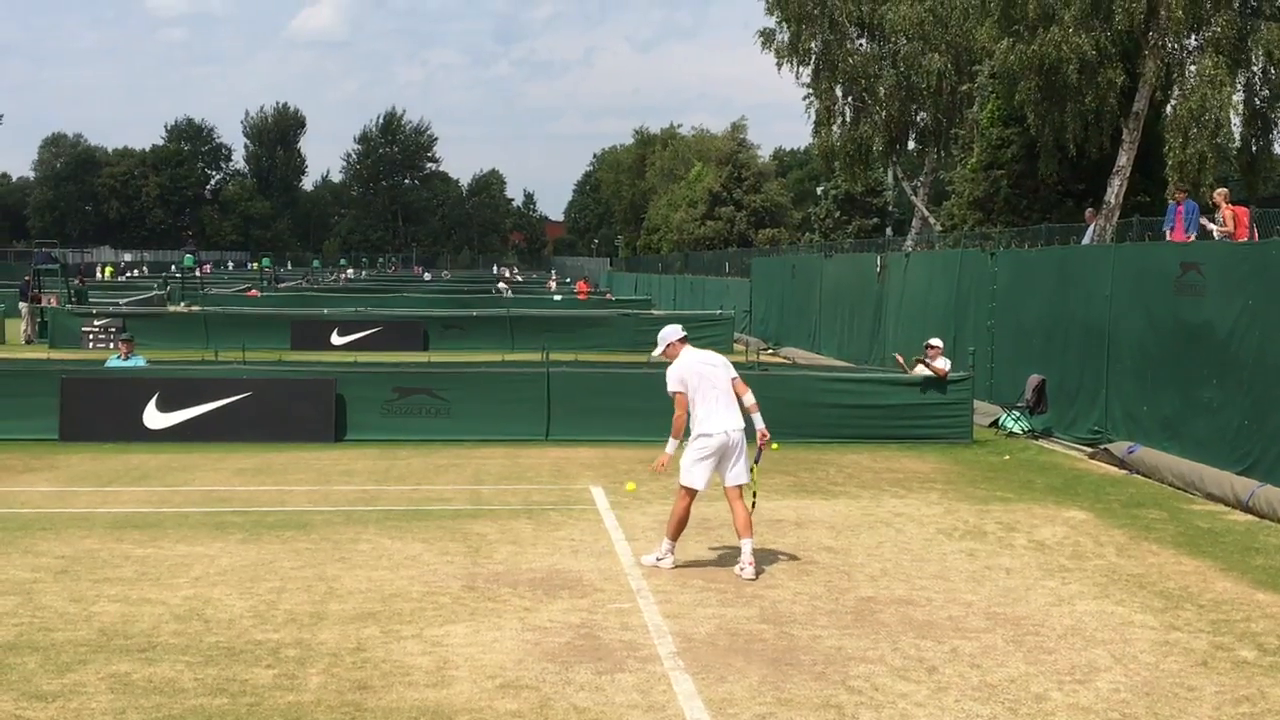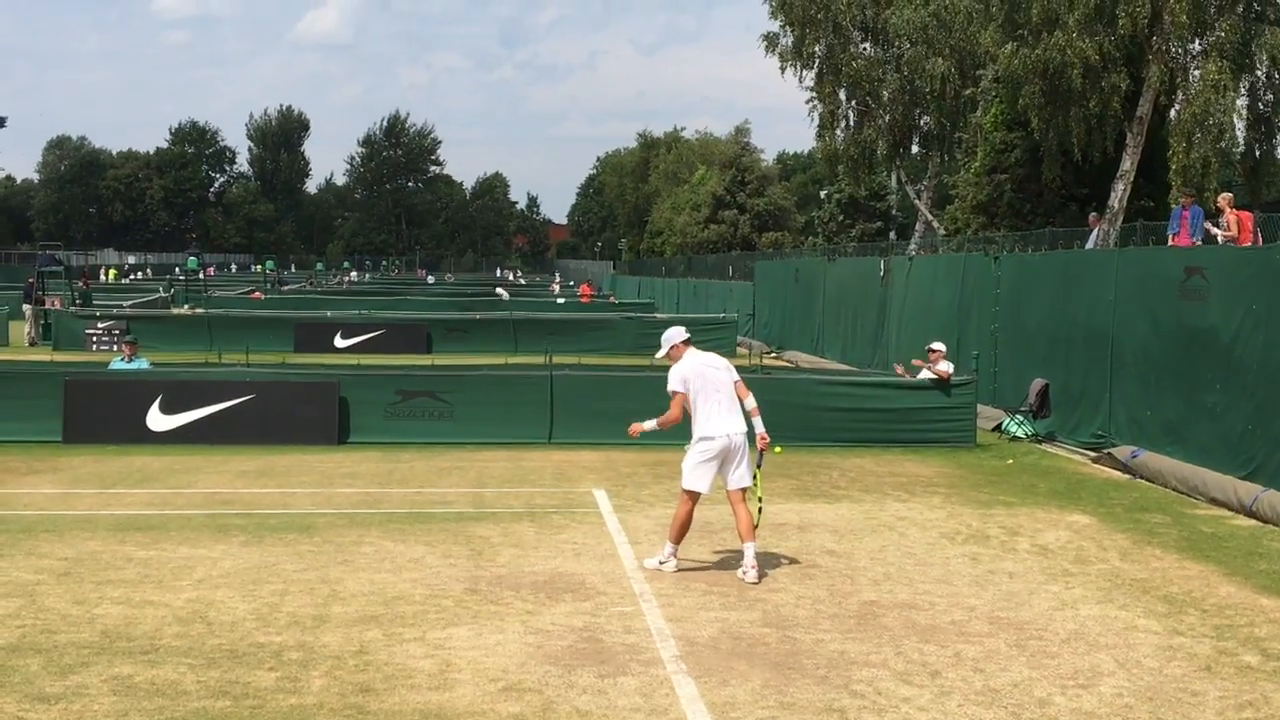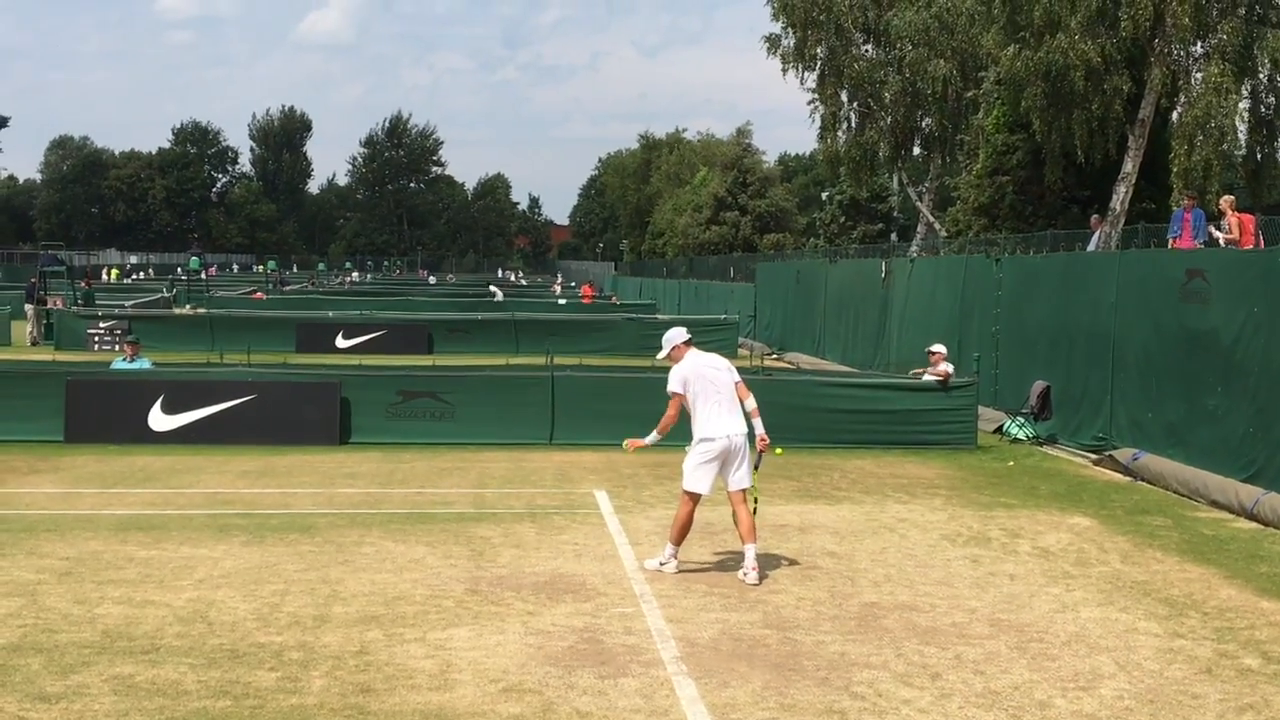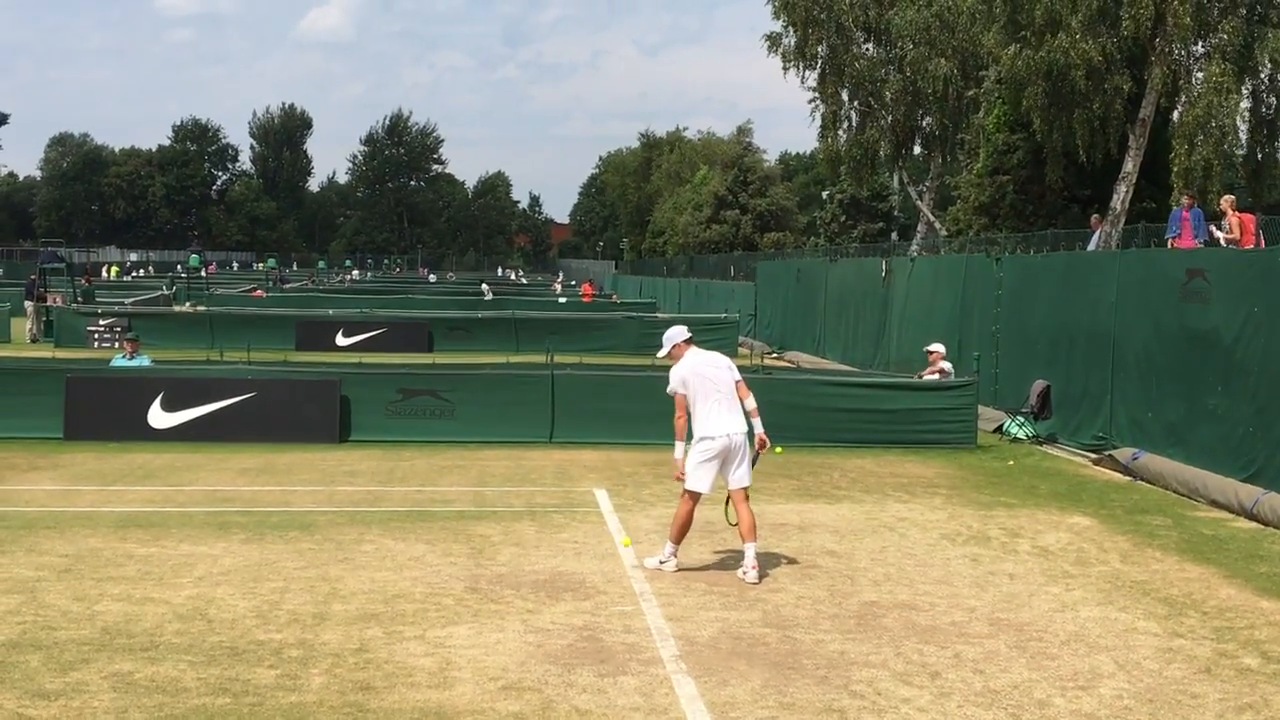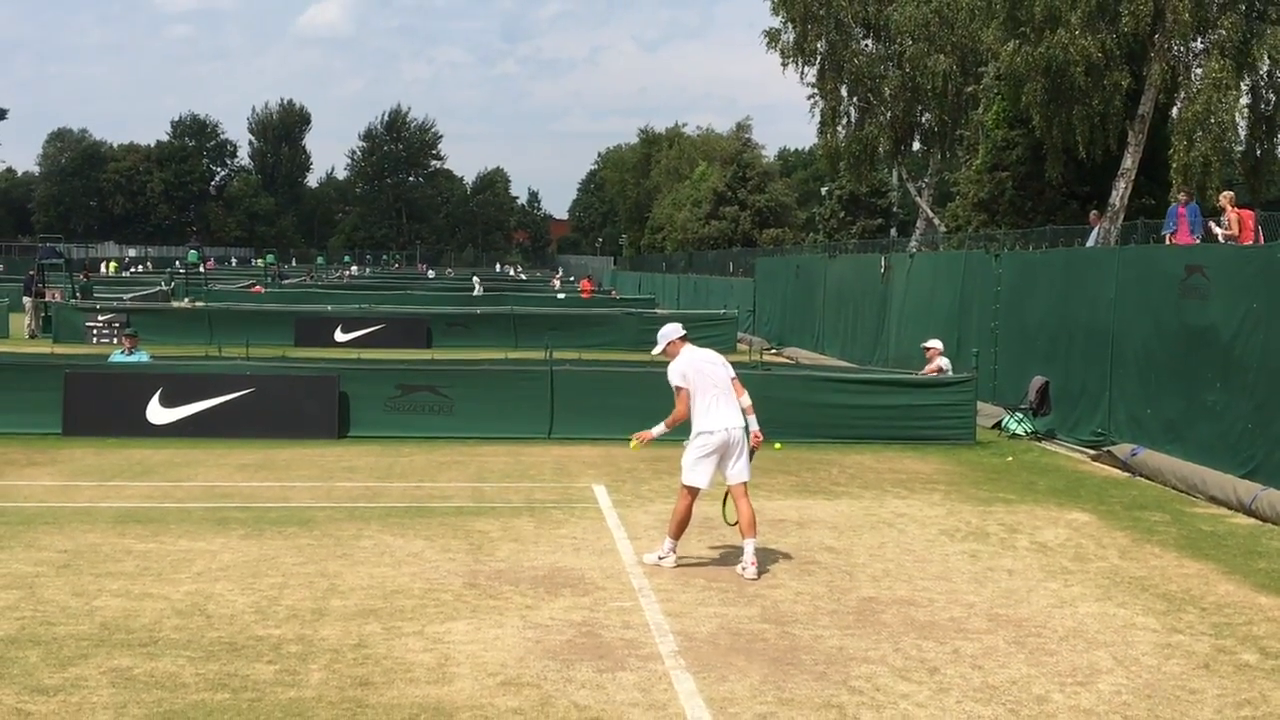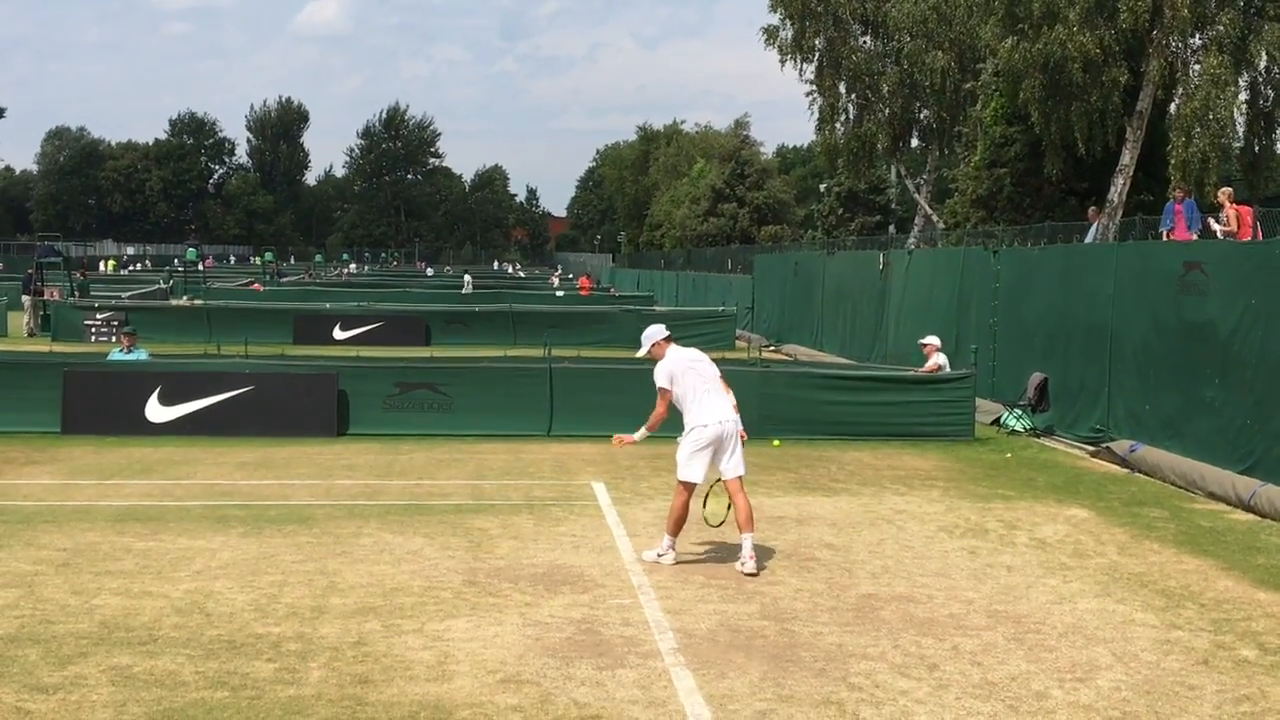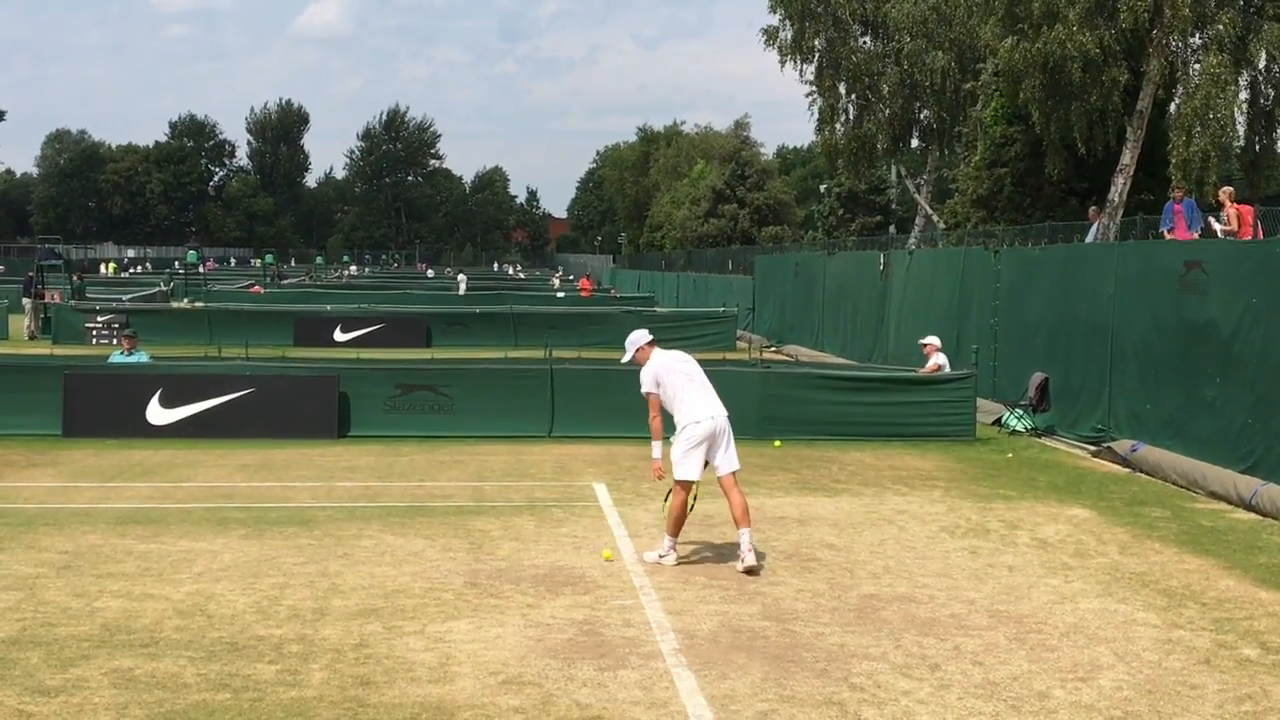
dt=0.2s
person 1, frame 1
left shoulder: (676, 368)
right shoulder: (717, 357)
left elbow: (681, 415)
right elbow: (745, 392)
left wrist: (668, 451)
right wrist: (759, 426)
left hip: (707, 436)
right hip: (735, 432)
left knee: (685, 496)
right knee: (736, 497)
left ankle: (665, 554)
right ankle: (747, 560)
person 1, frame 2
left shoulder: (679, 369)
right shoulder: (720, 360)
left elbow: (675, 415)
right elbow: (746, 396)
left wrist: (646, 426)
right wrist: (760, 430)
left hip: (709, 439)
right hip: (737, 435)
left knee: (687, 500)
right knee: (739, 500)
left ankle: (668, 557)
right ankle: (750, 564)
person 1, frame 3
left shoulder: (680, 370)
right shoulder: (721, 361)
left elbow: (672, 416)
right elbow: (747, 397)
left wrist: (648, 440)
right wrist: (759, 431)
left hip: (709, 440)
right hip: (737, 436)
left knee: (688, 501)
right knee: (740, 501)
left ankle: (668, 558)
right ankle: (750, 565)
person 1, frame 4
left shoulder: (680, 369)
right shoulder: (722, 359)
left elbow: (681, 417)
right elbow: (746, 396)
left wrist: (679, 457)
right wrist: (759, 430)
left hip: (709, 438)
right hip: (738, 435)
left knee: (688, 499)
right knee: (741, 500)
left ankle: (668, 557)
right ankle: (750, 564)
person 1, frame 5
left shoulder: (678, 365)
right shoulder: (715, 356)
left elbow: (682, 411)
right elbow: (741, 393)
left wrist: (655, 432)
right wrist: (754, 427)
left hip: (708, 433)
right hip: (735, 429)
left knee: (687, 495)
right knee: (741, 495)
left ankle: (667, 552)
right ankle: (749, 560)
person 1, frame 6
left shoulder: (664, 366)
right shoulder: (699, 355)
left elbow: (661, 412)
right elbow: (727, 392)
left wrist: (637, 436)
right wrist: (739, 425)
left hip: (702, 428)
right hip: (728, 423)
left knee: (683, 491)
right knee: (736, 490)
left ankle: (666, 550)
right ankle: (748, 555)
person 1, frame 7
left shoulder: (649, 369)
right shoulder: (682, 356)
left elbow: (655, 416)
left wrist: (656, 456)
left hip: (694, 425)
right hip: (719, 418)
left knee: (681, 490)
right knee: (731, 486)
left ankle: (668, 551)
right ankle: (747, 550)
